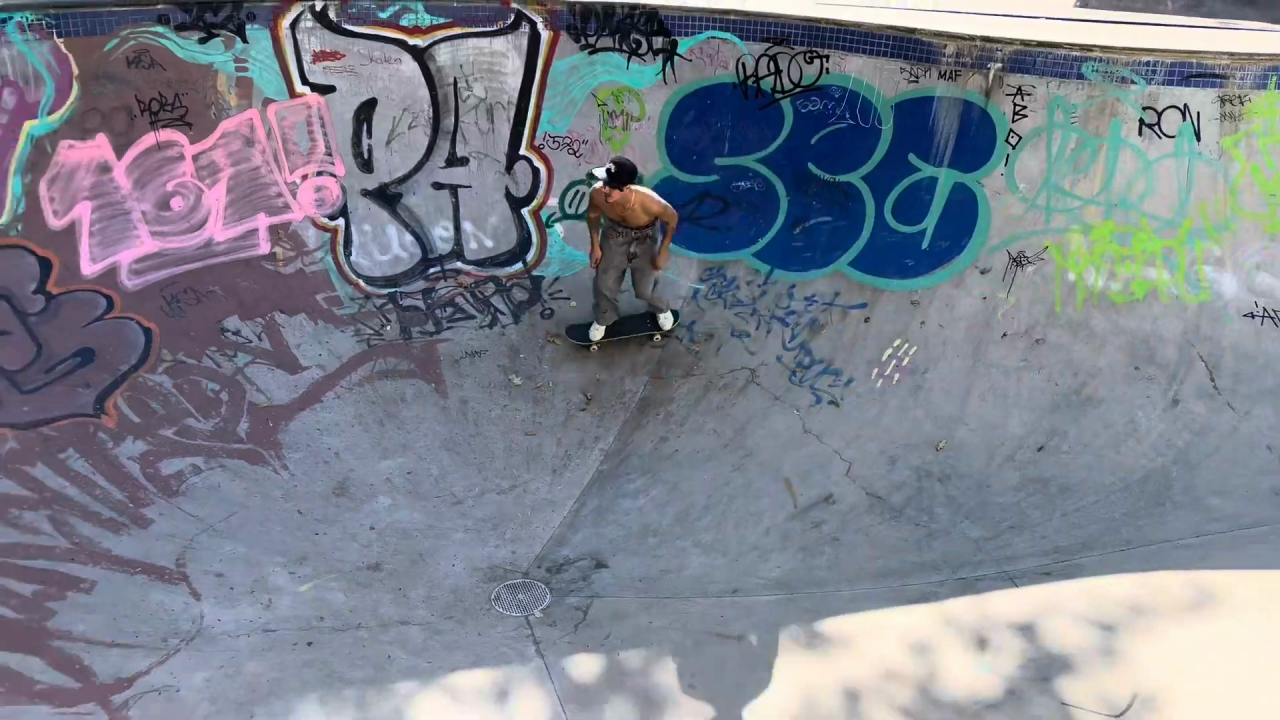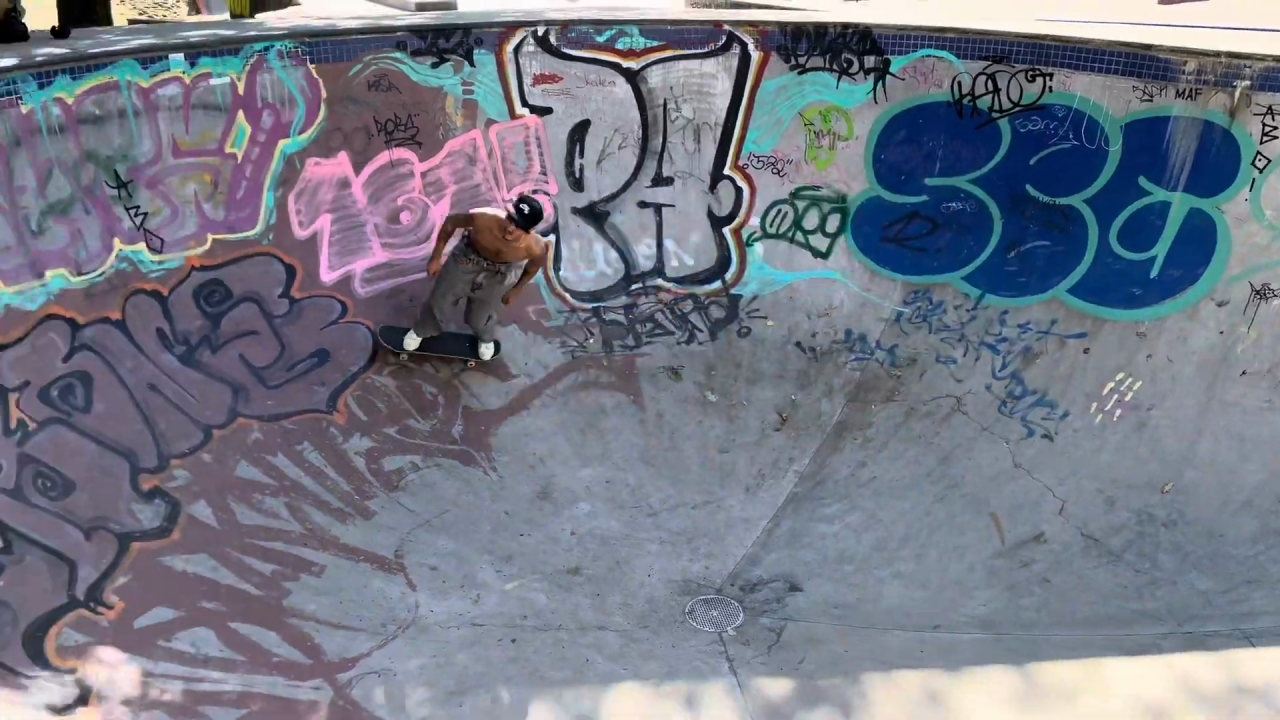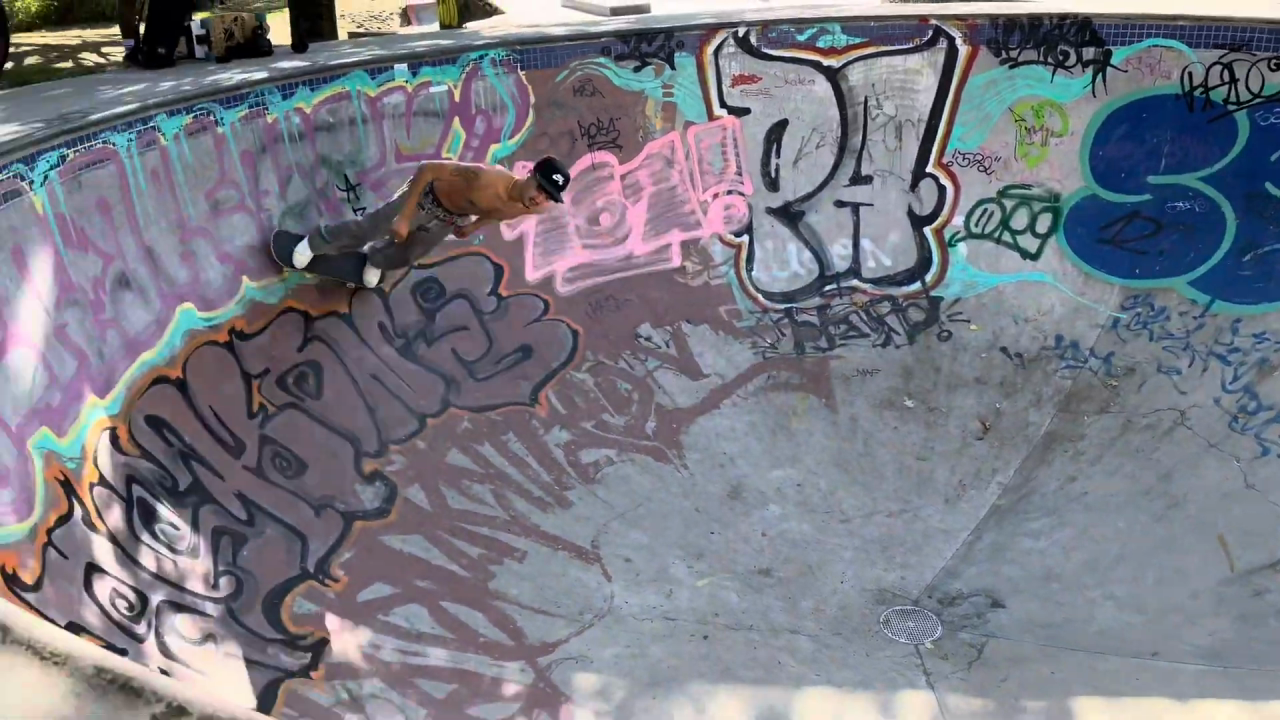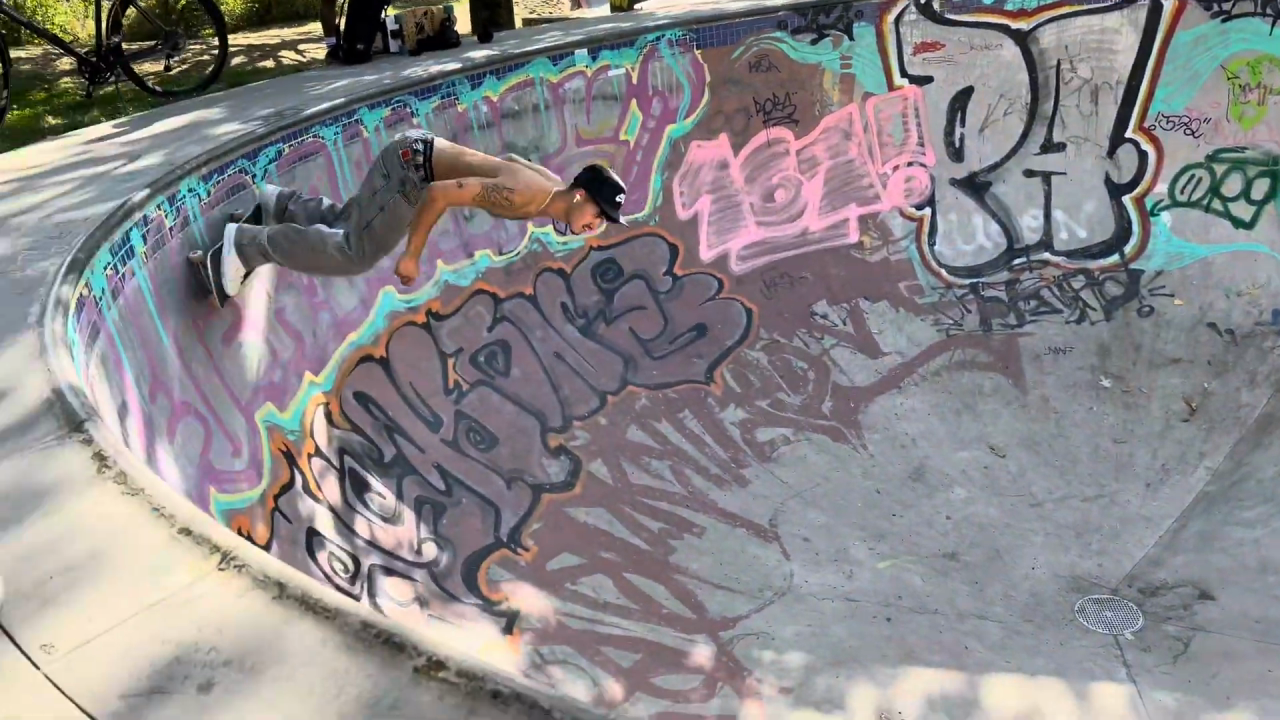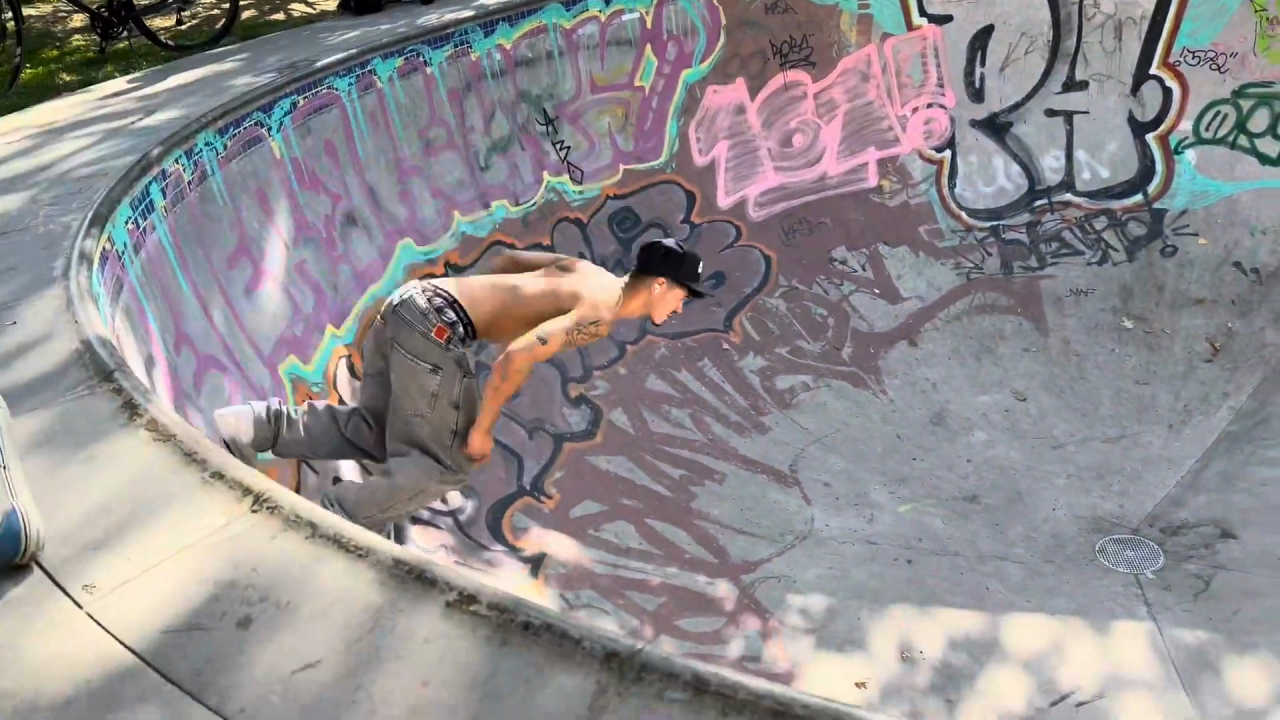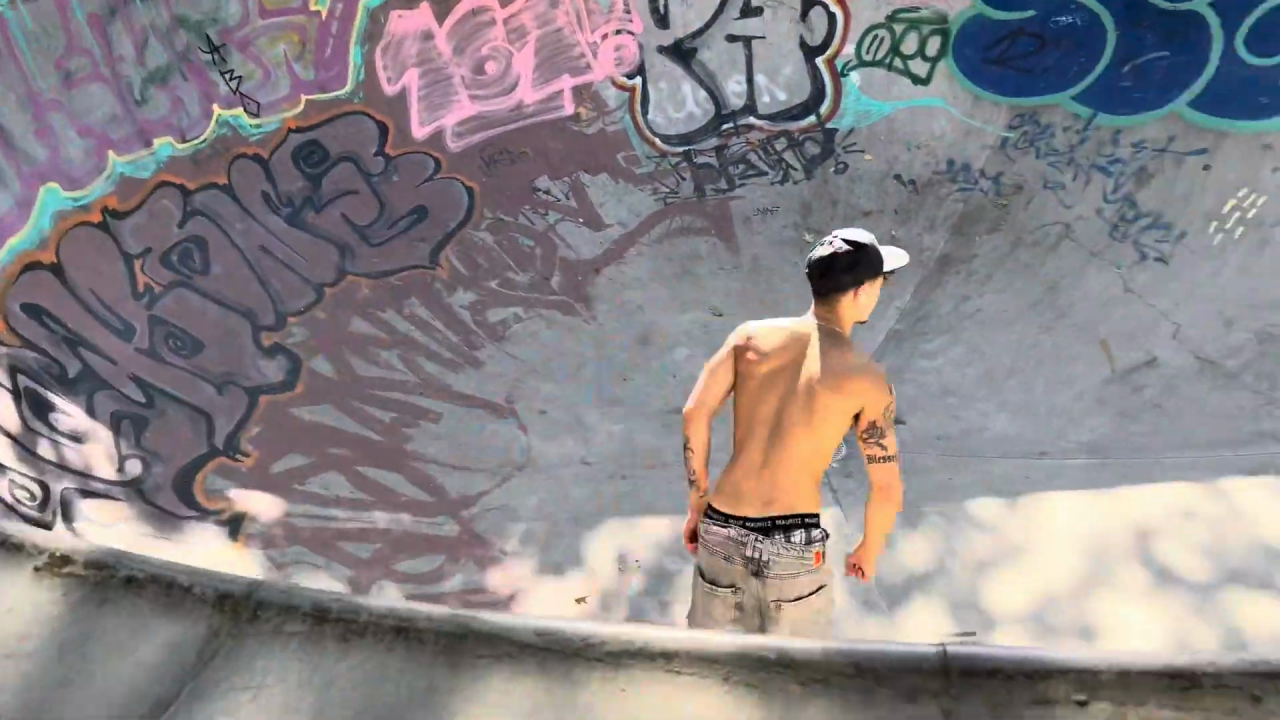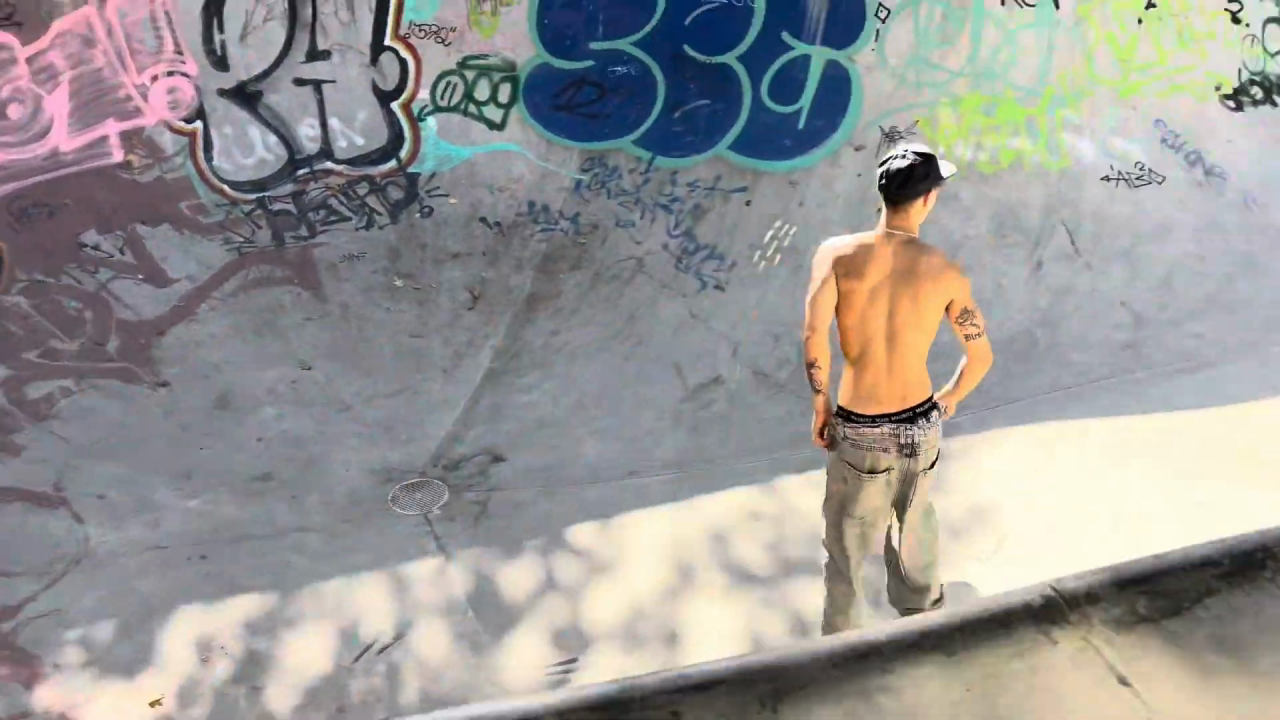
dt=0.3s
person 1, frame 1
left shoulder: (648, 203)
right shoulder: (597, 193)
left elbow: (671, 217)
left wrist: (663, 253)
right wrist: (595, 245)
left hip: (644, 234)
right hip: (615, 230)
left knee: (643, 288)
right knee: (604, 282)
left ankle: (661, 308)
right ankle: (603, 318)
person 1, frame 2
left shoulder: (535, 247)
right shoulder: (482, 218)
left elbow: (536, 263)
right elbow: (450, 222)
left wrist: (516, 290)
right wrist: (436, 258)
left hip: (497, 269)
right hip: (469, 255)
left knee: (478, 320)
right knee: (439, 301)
left ankle: (486, 337)
right ankle: (421, 331)
person 1, frame 3
left shoulder: (528, 207)
right shoulder: (488, 178)
right elbow: (428, 167)
left wrist: (475, 225)
right wrist: (404, 216)
left hip: (450, 215)
right hip: (430, 194)
left knee: (410, 252)
right knee: (368, 227)
left ankle: (375, 260)
right ankle: (314, 242)
person 1, frame 4
left shoulder: (553, 186)
right shoulder: (522, 195)
left elbow: (509, 158)
right elbow: (439, 193)
right wrist: (412, 255)
left hip: (426, 159)
right hip: (414, 163)
left knee: (350, 224)
right knee: (356, 254)
left ankle: (278, 203)
right ankle: (243, 243)
person 1, frame 5
left shoulder: (592, 271)
right shoulder: (602, 314)
left elbow: (512, 256)
right elbow: (522, 354)
right wrist: (483, 428)
left hip: (415, 301)
right hip: (434, 329)
left knee: (377, 434)
right knee: (442, 467)
left ankle: (260, 426)
right ankle: (329, 518)
person 1, frame 6
left shoulder: (751, 334)
right shoulder: (868, 381)
left elbow: (694, 412)
right elbow: (888, 492)
left wrist: (697, 502)
right wrist: (870, 548)
left hip: (721, 538)
right hip: (791, 554)
person 1, frame 7
left shoulder: (838, 252)
right shoulder: (945, 271)
left elbow: (814, 333)
right elbow: (981, 356)
left wrist: (820, 405)
right wrist: (950, 398)
left hip: (860, 434)
right hip: (919, 429)
left knee: (847, 541)
right knee: (913, 518)
left ankle: (843, 632)
right ankle: (920, 608)
